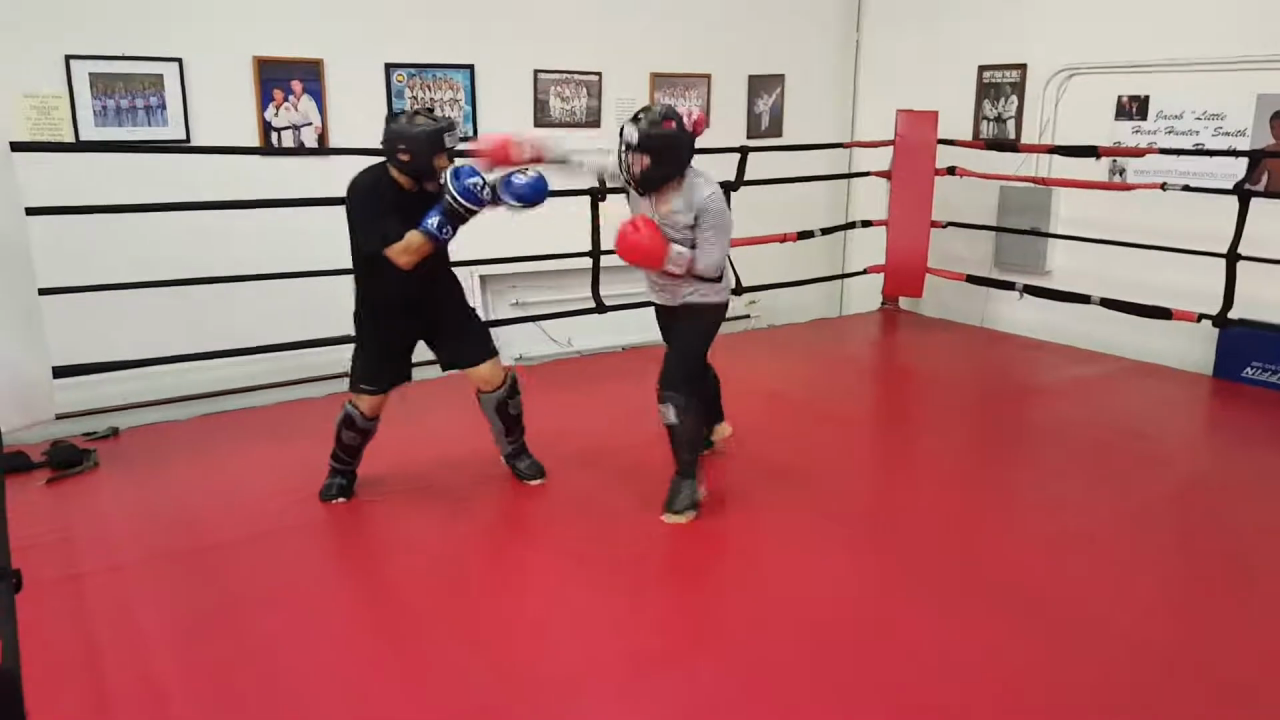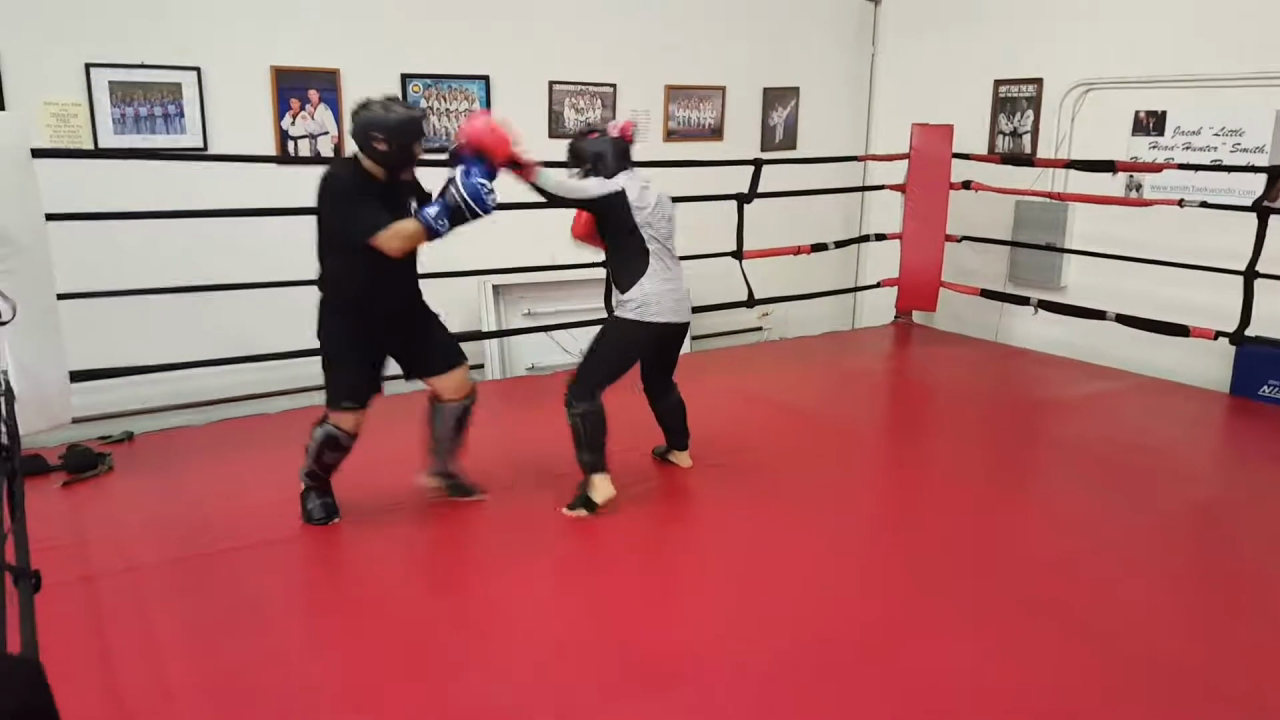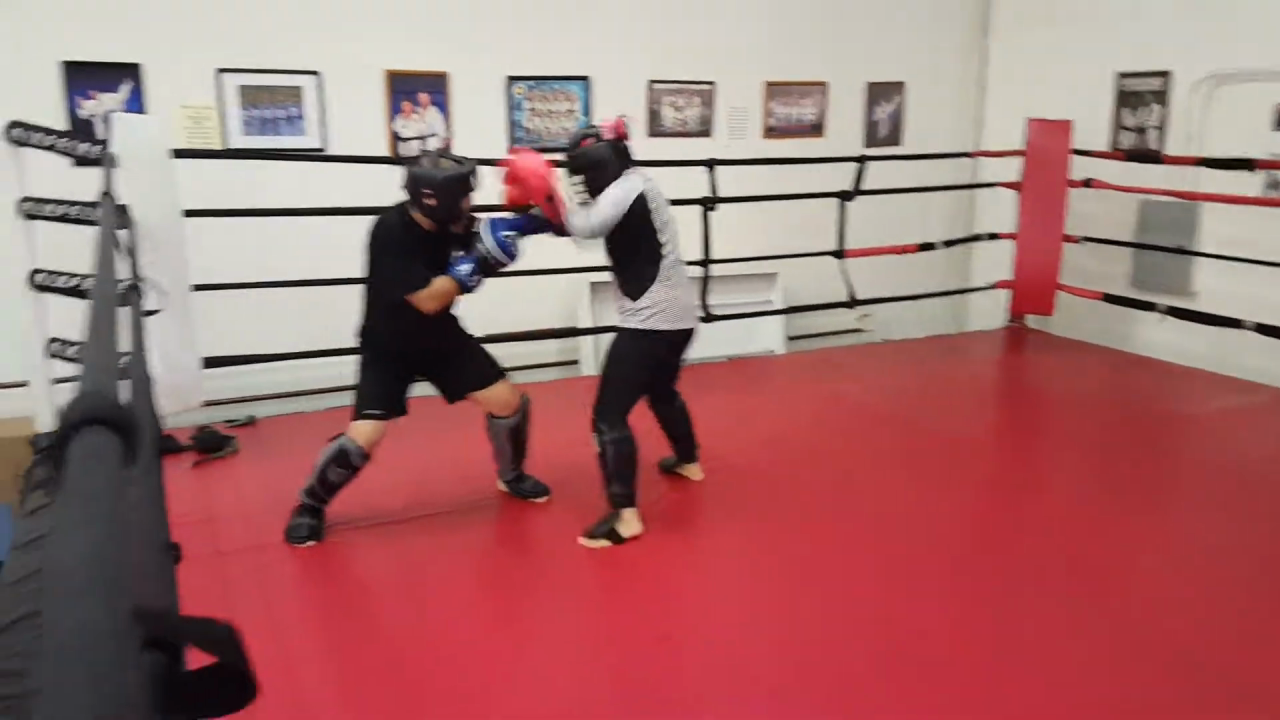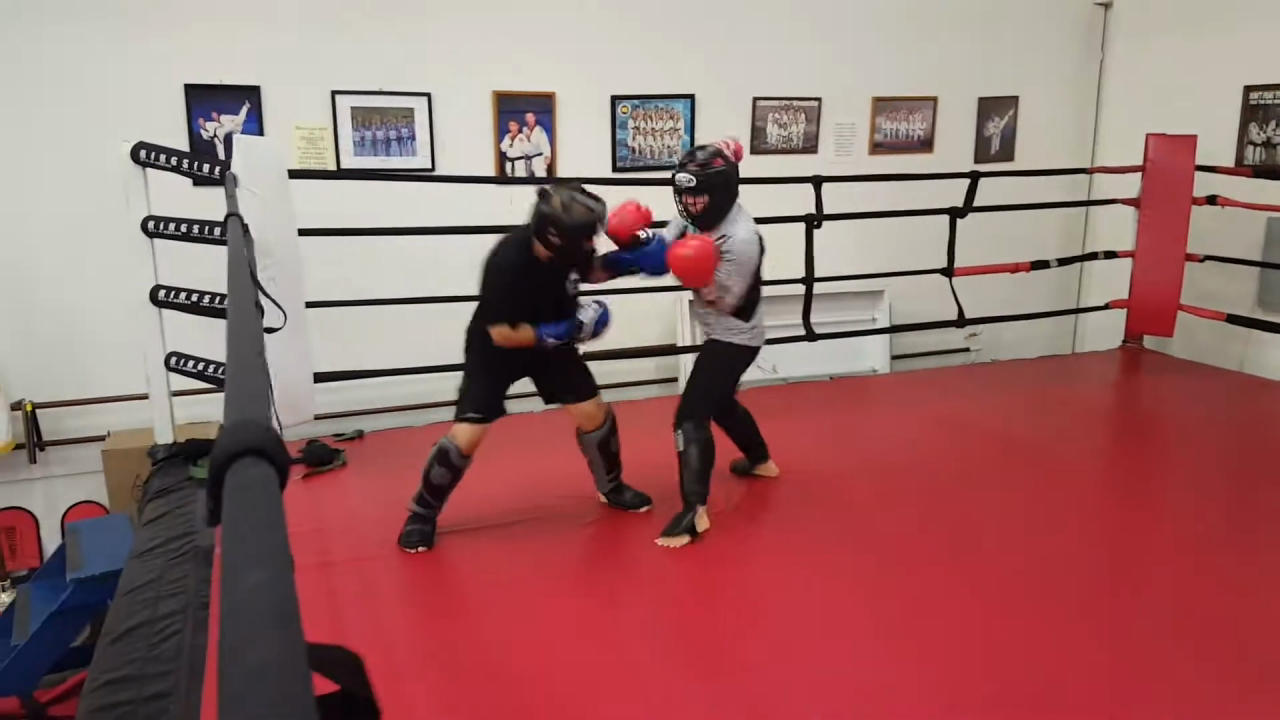
dt=1s
person 1, frame 1
left shoulder: (707, 196)
right shoulder: (641, 174)
left elbow: (711, 265)
right elbow: (585, 159)
left wrist: (664, 252)
right wrist: (518, 150)
left hip: (703, 301)
right hip: (668, 297)
left knee: (675, 384)
right knee: (692, 366)
left ankle: (688, 481)
right ankle: (714, 425)
person 1, frame 2
left shoulder: (614, 190)
right shoulder: (654, 194)
left elbow: (563, 190)
left wrist: (508, 157)
left hip: (641, 314)
right hip: (676, 312)
left knee: (582, 391)
right knee: (659, 381)
left ankle: (598, 482)
right ankle: (679, 449)
person 1, frame 3
left shoulder: (626, 189)
right shoulder: (639, 187)
left elbow: (583, 225)
right elbow: (594, 223)
left wrist: (544, 190)
right wrist: (538, 196)
left hip: (649, 320)
right hip: (679, 316)
left knee: (609, 414)
right knee: (661, 391)
left ankle: (624, 514)
right ankle: (688, 460)
person 1, frame 4
left shoulder: (742, 236)
right shoulder: (696, 219)
left elbow: (727, 302)
right elbow: (663, 248)
left hip: (735, 337)
right hip: (725, 334)
left knee: (691, 416)
right knee: (719, 401)
left ankle: (694, 512)
right ankle: (760, 460)
person 2, frame 1
left shoulder: (433, 176)
right shoulder: (367, 190)
left elbow: (476, 190)
right elbow: (404, 255)
left wrist: (504, 186)
right wrist: (448, 211)
left hip: (440, 297)
right hip: (384, 310)
left knee: (492, 376)
right knee: (367, 402)
left ankle: (515, 451)
right ankle: (342, 468)
person 2, frame 2
left shoulder: (398, 176)
right shoulder: (342, 183)
left elbow: (418, 224)
right elbow: (392, 242)
left wrist: (463, 177)
right wrist: (450, 209)
left hip: (404, 306)
right hip: (351, 317)
left knee: (457, 386)
right knee: (345, 419)
left ankle: (442, 470)
right ankle: (315, 485)
person 2, frame 3
left shoulder: (446, 219)
right shoulder: (391, 233)
left elbow: (484, 230)
right elbow: (428, 300)
left wrist: (530, 221)
right wrist: (477, 263)
left hip: (441, 337)
right hip: (389, 347)
left knee: (509, 401)
right knee: (363, 439)
left ankle: (511, 476)
right ankle: (311, 504)
person 2, frame 4
left shoulder: (567, 231)
right shoulder: (508, 263)
left elbow: (590, 271)
right elbow: (501, 335)
left wrist: (631, 259)
right wrist: (565, 330)
left hip: (555, 335)
right hip: (496, 350)
left knee: (594, 415)
right knee: (465, 437)
left ankle: (611, 487)
right ankle: (423, 513)
